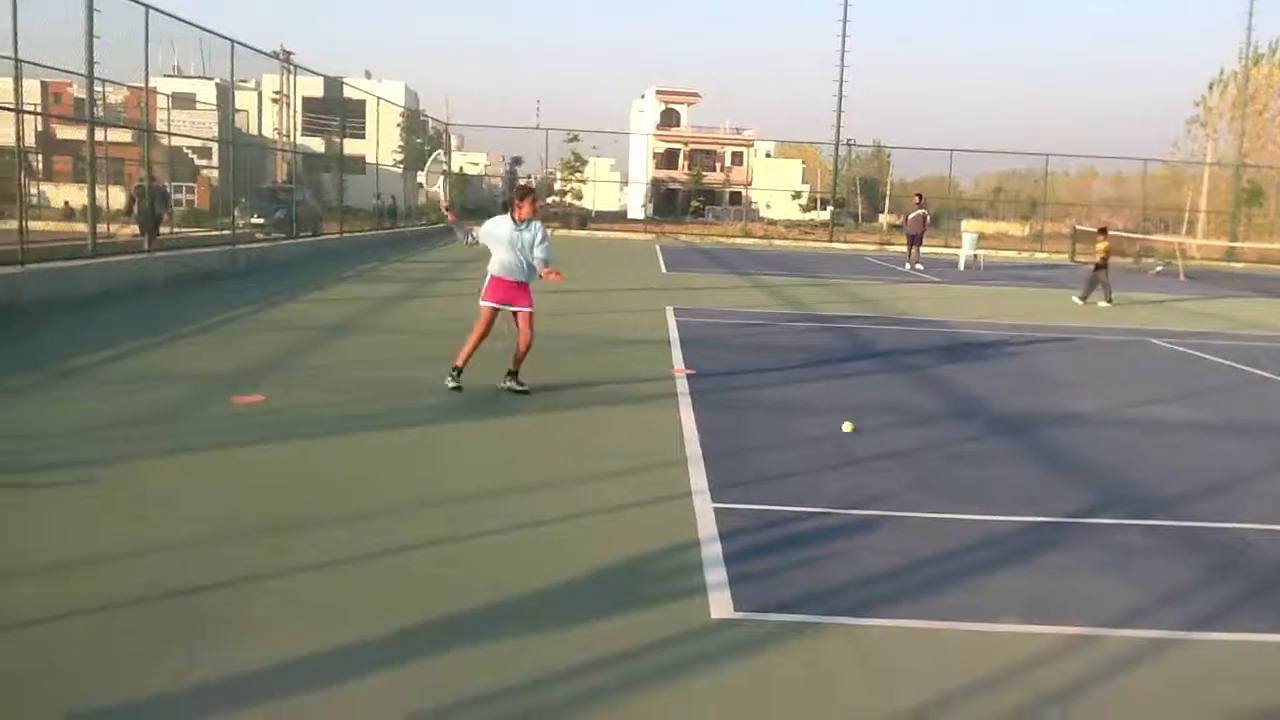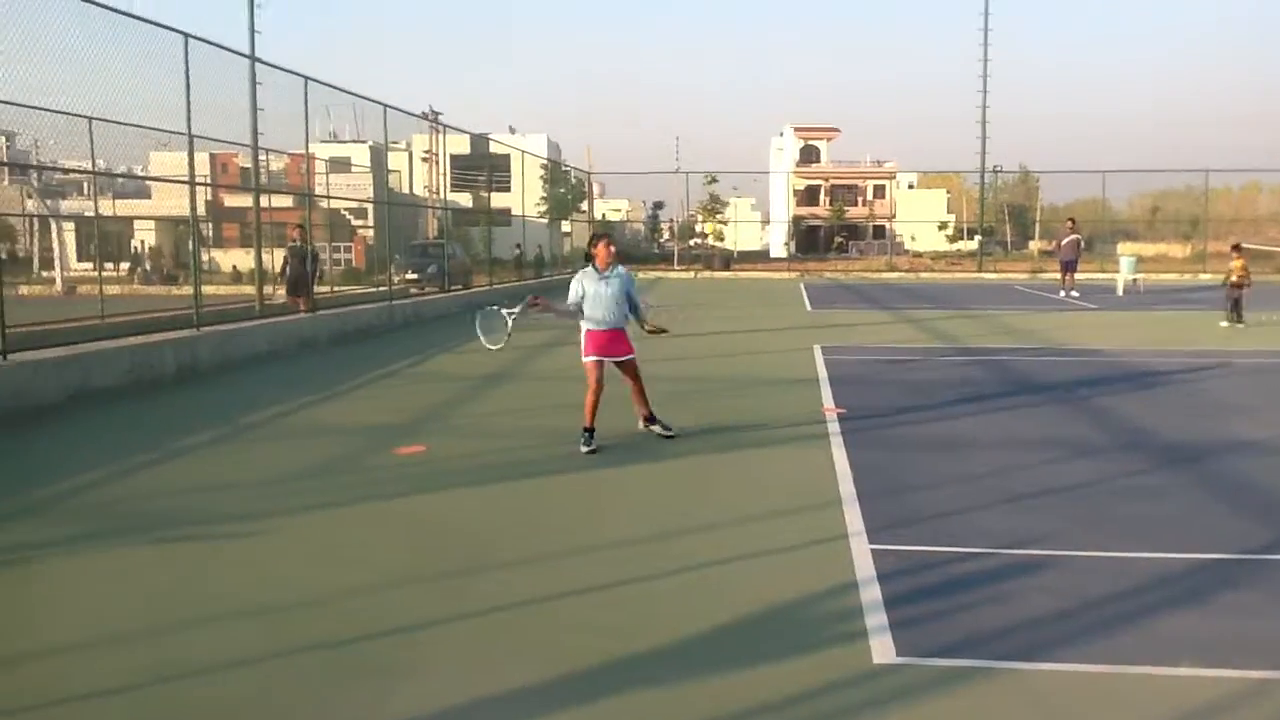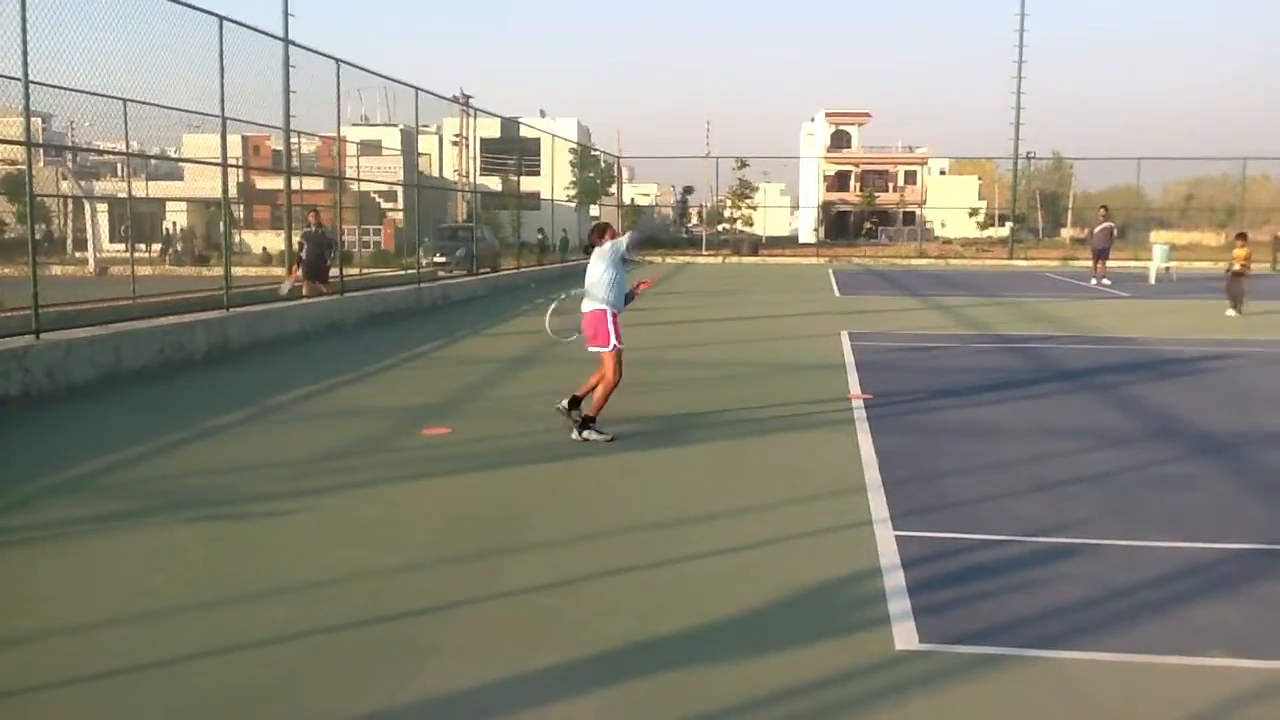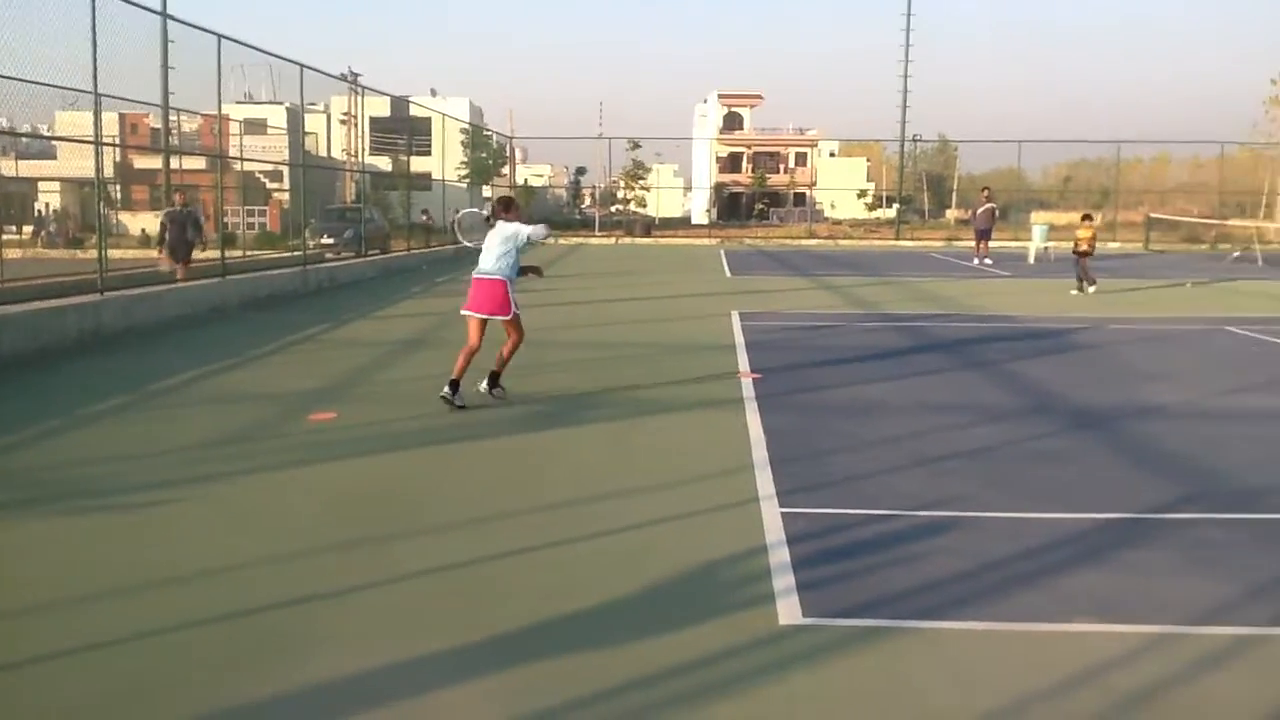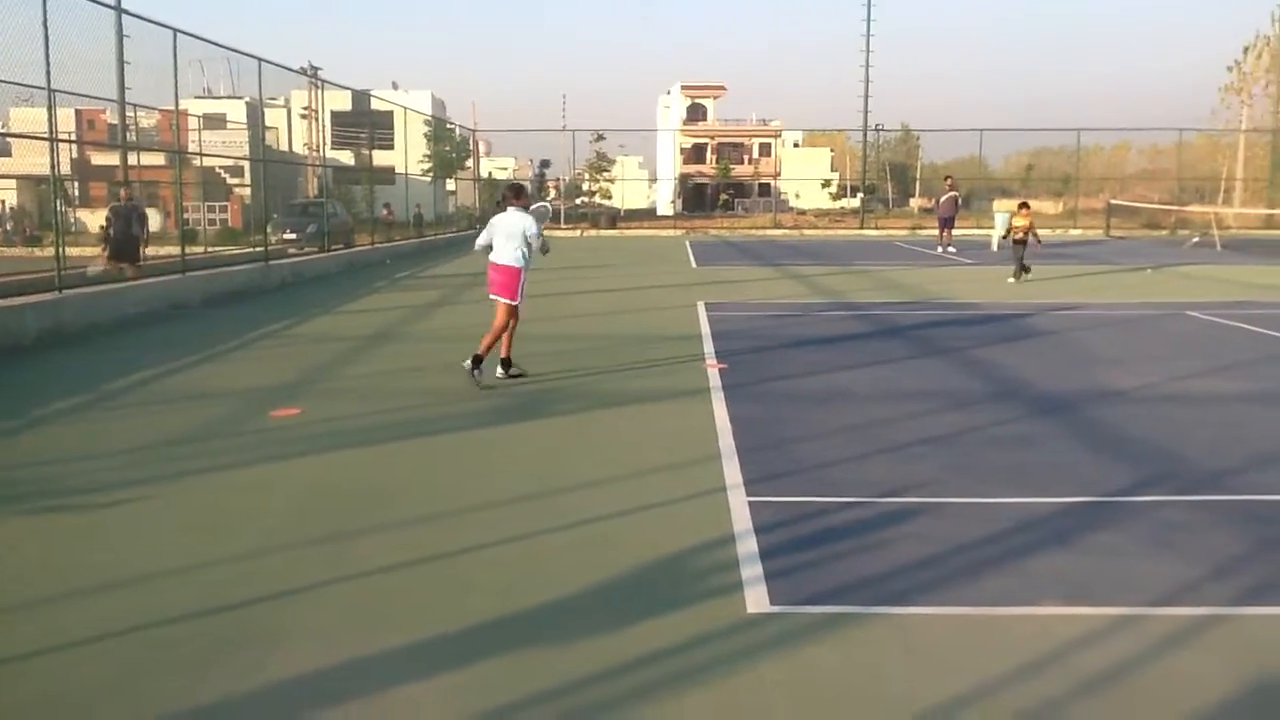
dt=0.4s
person 1, frame 1
left shoulder: (537, 229)
right shoulder: (495, 224)
left elbow: (539, 258)
left wrist: (544, 271)
left hip: (521, 288)
right hip: (497, 282)
left knee: (527, 337)
right knee: (482, 329)
left ankle: (512, 376)
right ankle: (456, 372)
person 1, frame 2
left shoulder: (623, 274)
right shoulder: (582, 277)
left elbow: (632, 303)
right elbow: (573, 310)
left wrist: (645, 324)
right wrist: (543, 304)
left hip: (618, 335)
right hip: (593, 335)
left knee: (636, 381)
right knee: (595, 385)
left ankle: (648, 419)
right ankle: (588, 432)
person 1, frame 3
left shoulder: (601, 264)
right shoulder: (609, 249)
right elbow: (631, 237)
left wrist: (633, 291)
right wrist: (615, 239)
left hip: (594, 316)
right hip: (602, 317)
left knee: (608, 369)
right knee: (613, 376)
left ankle: (573, 402)
right ankle: (585, 426)
person 1, frame 4
left shoulder: (493, 235)
right shoulder: (513, 230)
right elbow: (544, 231)
left wrist: (525, 269)
right wrist: (531, 230)
left hip: (478, 283)
right hip: (498, 288)
left knee: (473, 343)
right knee: (516, 336)
left ankle: (452, 388)
right ankle: (492, 380)
person 1, frame 5
left shoulder: (497, 219)
right shoulder: (527, 220)
left elbow: (479, 244)
right elbow: (540, 245)
right wrist: (544, 245)
left hip: (496, 267)
right hip: (513, 272)
left knee: (512, 318)
right knee: (501, 323)
left ankle: (505, 365)
right ankle: (475, 362)
